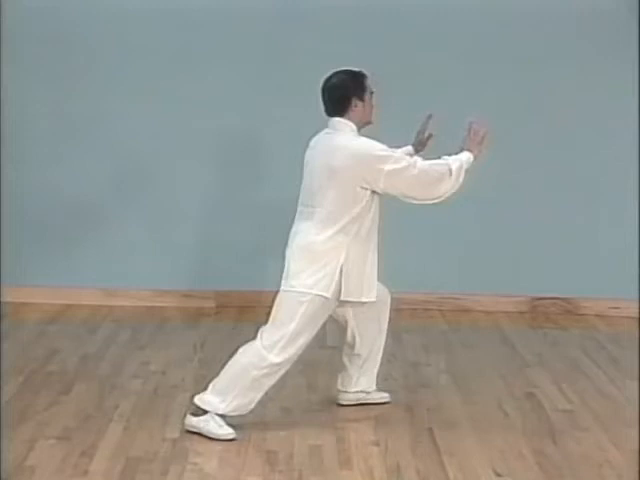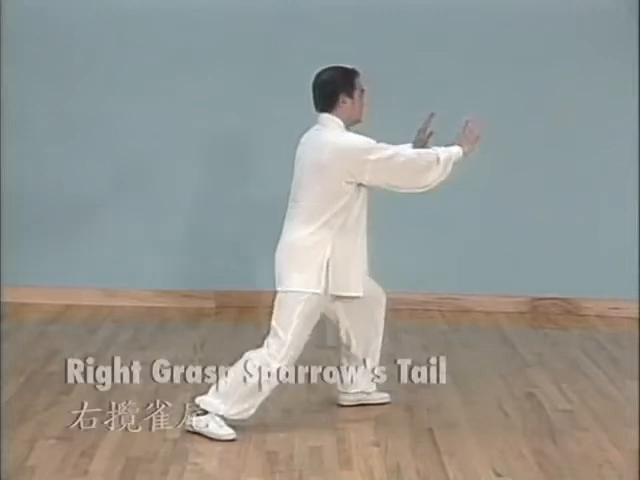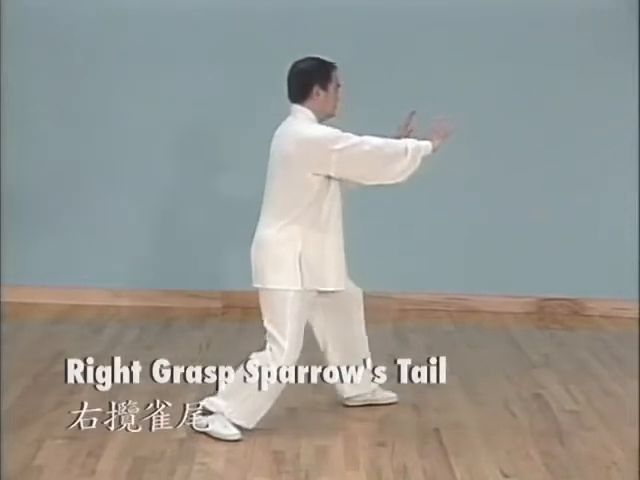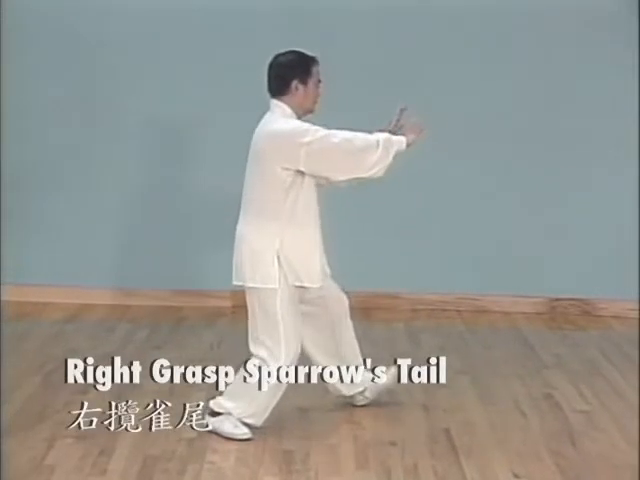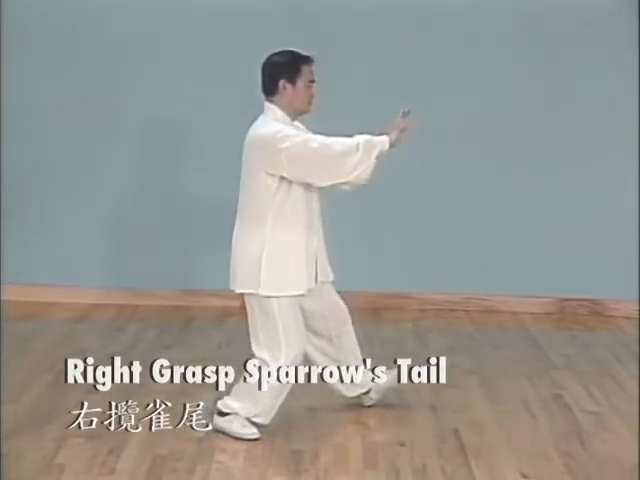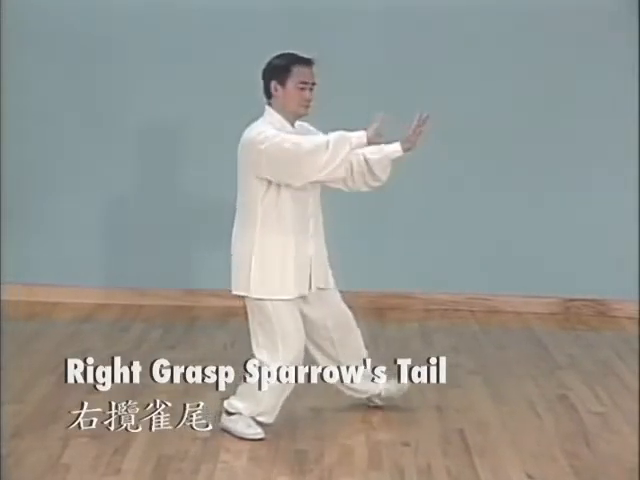
dt=0.5s
person 1, frame 1
left shoulder: (324, 143)
right shoulder: (359, 151)
right elbow: (428, 180)
left wrist: (411, 149)
right wrist: (468, 154)
left hip: (328, 260)
right hip: (318, 266)
left knee: (375, 302)
right knee: (277, 344)
left ankle: (356, 386)
right ankle: (210, 409)
person 1, frame 2
left shoulder: (320, 139)
right shoulder: (344, 147)
left elbow: (385, 161)
right elbow: (414, 170)
left wrist: (415, 146)
right wrist: (459, 150)
left hip: (327, 259)
right hip: (310, 263)
left knee: (369, 302)
right knee: (281, 349)
left ankle: (356, 386)
right ankle: (213, 411)
person 1, frame 3
left shoulder: (298, 132)
right shoulder: (312, 139)
left elbow: (360, 156)
right elbow: (374, 160)
left wrist: (396, 142)
right wrist: (427, 145)
left hip: (304, 254)
right hip: (287, 258)
left knee: (345, 304)
right knee: (283, 350)
left ankle: (356, 387)
right ankle: (221, 413)
person 1, frame 4
left shoulder: (285, 131)
right shoulder: (284, 133)
left elbow: (335, 158)
right elbow: (345, 152)
left wrist: (384, 140)
right wrist: (399, 141)
left hip: (292, 255)
right hip: (272, 258)
left knee: (331, 310)
right knee: (279, 350)
left ankle: (358, 386)
right ankle: (226, 412)
person 1, frame 5
left shoulder: (289, 132)
right shoulder: (270, 137)
left elbow: (330, 162)
right elbow: (331, 159)
left wrist: (381, 142)
right wrist: (384, 141)
left hip: (296, 259)
right hip: (270, 263)
left knee: (331, 320)
right knee: (283, 351)
left ankle: (360, 385)
right ankle: (234, 412)
person 1, frame 6
left shoulder: (305, 135)
right shoulder: (259, 138)
left elbow: (348, 166)
right elbow: (308, 158)
left wrist: (399, 148)
right wrist: (360, 138)
left hip: (304, 260)
right hip: (268, 263)
left knee: (335, 325)
right knee: (284, 347)
left ankle: (367, 386)
right ankle: (240, 411)
